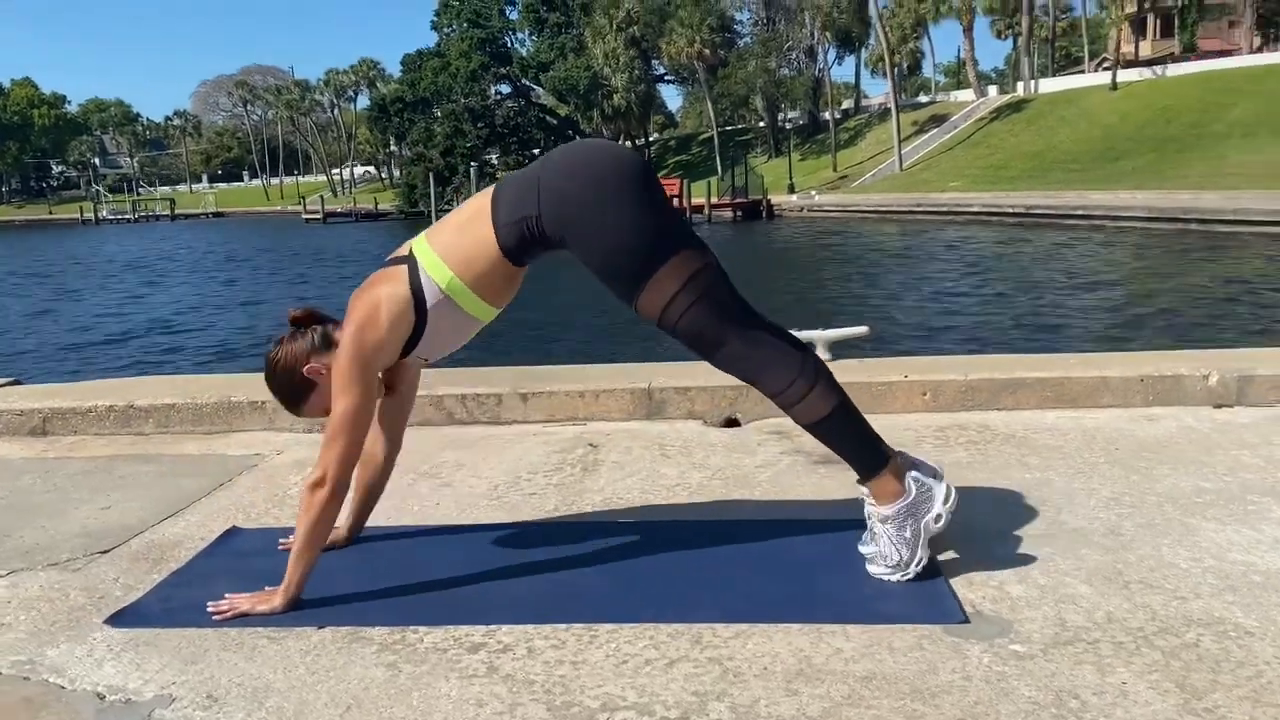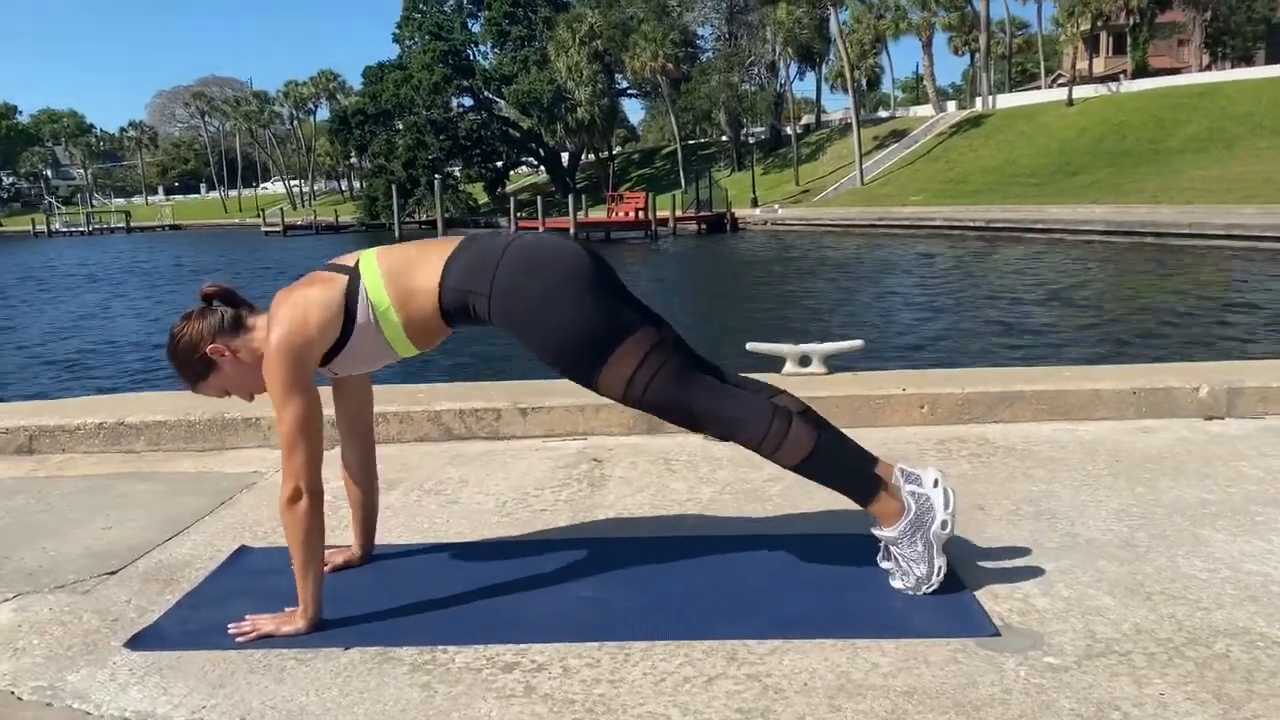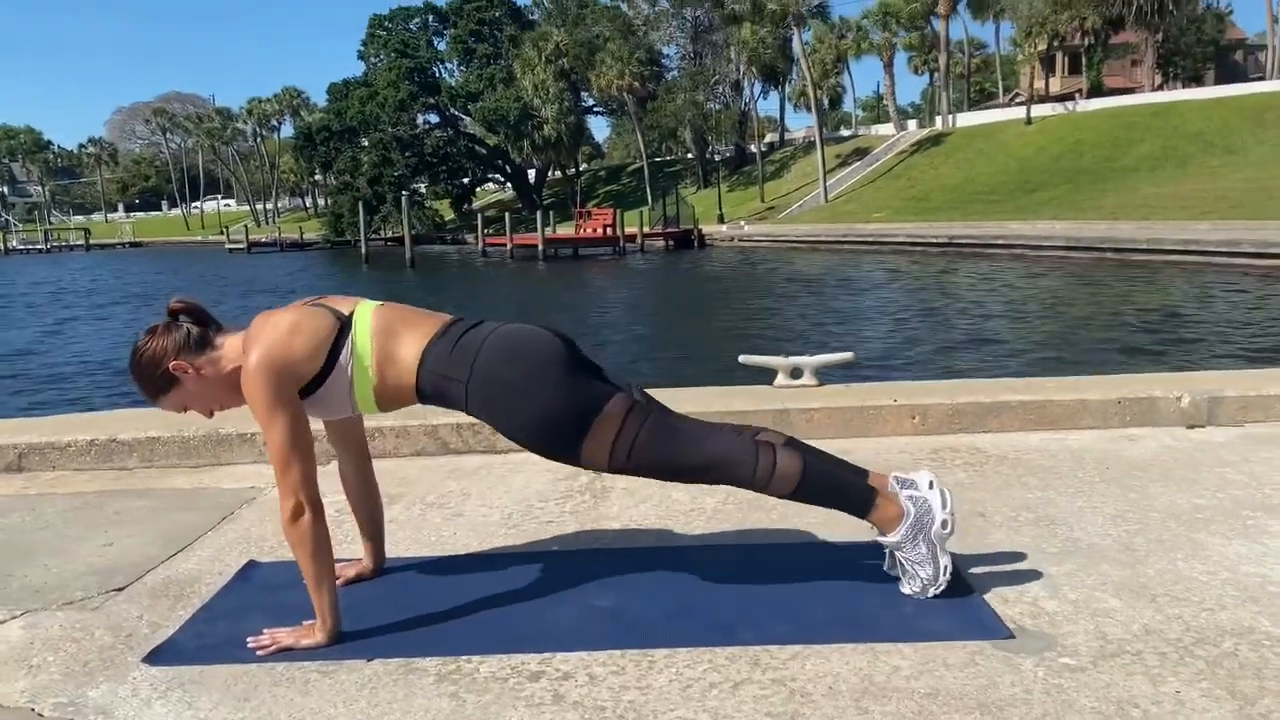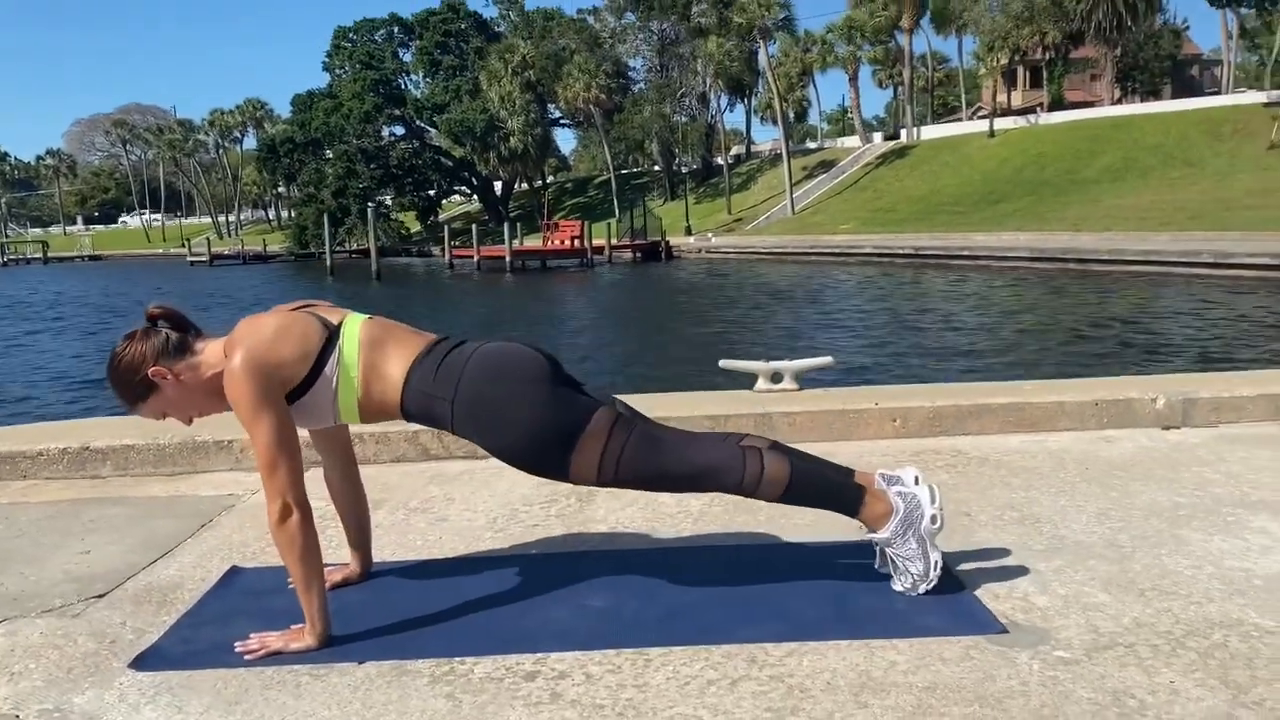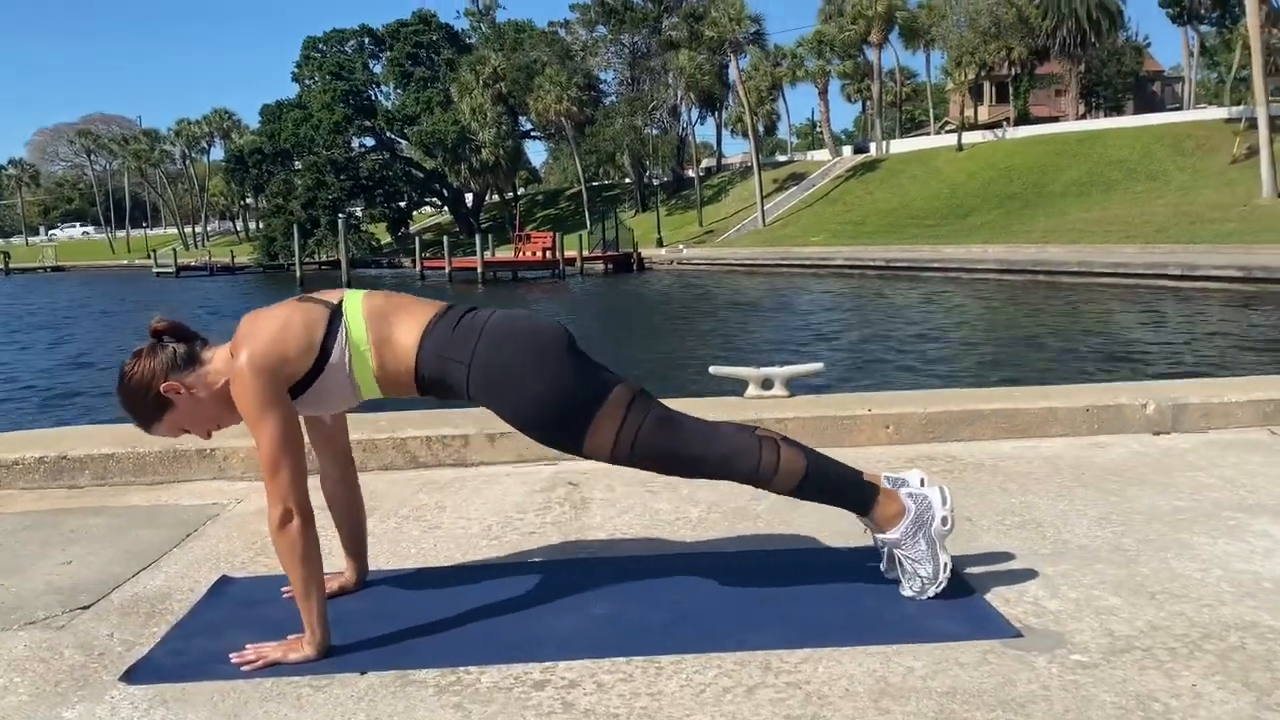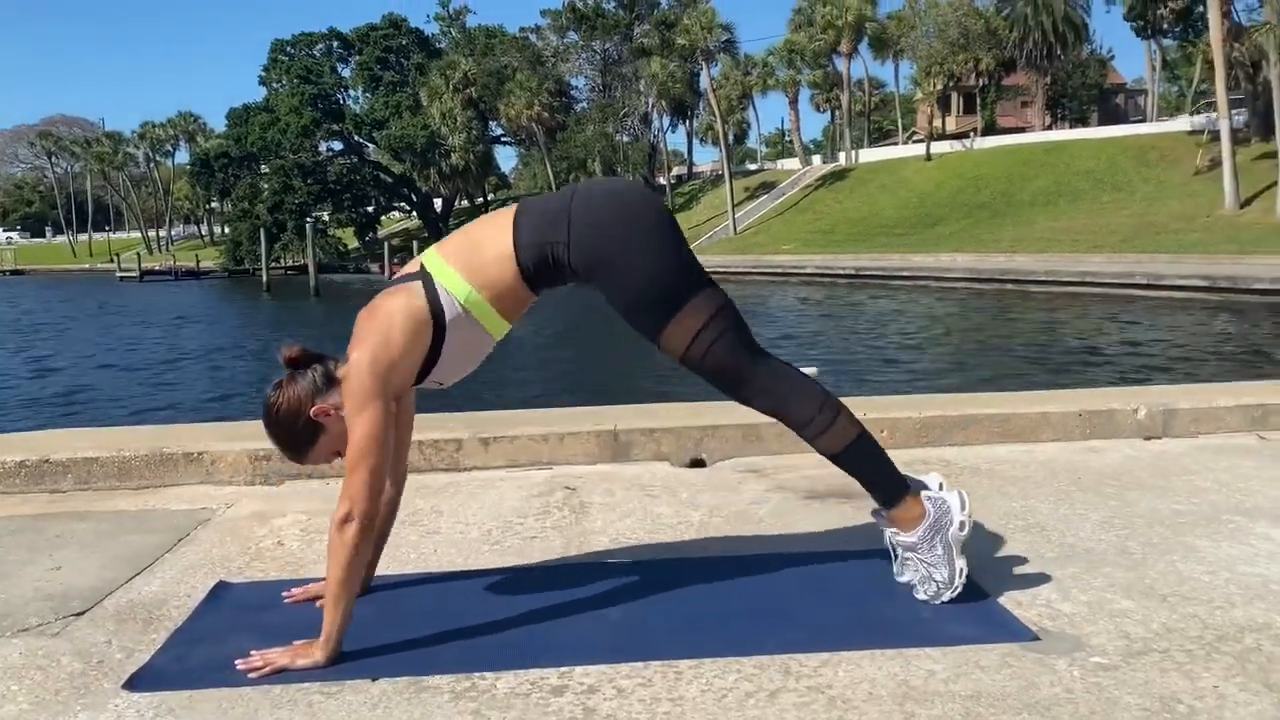
dt=0.4s
person 1, frame 1
left shoulder: (362, 334)
right shoulder: (390, 323)
left elbow: (330, 474)
right elbow: (385, 432)
left wrist: (285, 592)
right wrist: (352, 527)
left hip: (584, 192)
right hip: (586, 184)
left knee: (729, 340)
right knee: (736, 330)
left ankle: (896, 489)
right ankle: (896, 476)
person 1, frame 2
left shoulder: (283, 338)
right shoulder: (321, 320)
left elbow: (298, 485)
right elbow: (356, 440)
left wrist: (304, 609)
right wrist: (362, 544)
left hip: (527, 283)
right hip: (535, 267)
left knee: (703, 401)
right knee: (709, 385)
left ankle: (896, 505)
right ankle: (898, 483)
person 1, frame 3
left shoulder: (261, 363)
right shoulder: (295, 335)
left elbow: (298, 502)
right elbow: (350, 448)
left wrist: (322, 622)
right wrist: (373, 556)
left hip: (506, 378)
right hip: (516, 356)
left knee: (694, 452)
right knee: (692, 439)
left ankle: (897, 509)
right ankle: (892, 490)
person 1, frame 4
left shoulder: (244, 367)
right shoulder: (282, 338)
left elbow: (286, 504)
right elbow: (336, 455)
left wrist: (313, 625)
right wrist: (360, 561)
left hip: (493, 399)
right hip: (500, 374)
left knee: (683, 463)
right knee: (679, 452)
left ankle: (886, 506)
right ankle: (876, 488)
person 1, frame 5
left shoulder: (250, 367)
right shoulder: (283, 355)
left elbow: (288, 511)
right elbow: (335, 466)
left wrist: (310, 633)
right wrist: (355, 569)
left hip: (506, 359)
right hip: (505, 343)
left knee: (686, 445)
right knee: (684, 440)
left ankle: (894, 509)
right ankle: (884, 493)
person 1, frame 6
left shoulder: (367, 370)
right shoulder: (380, 356)
left elbow: (355, 512)
right elbow: (385, 492)
left wrist: (323, 645)
right wrist: (348, 581)
left hip: (597, 231)
right hip: (596, 222)
left knee: (749, 376)
right knee: (746, 375)
left ankle: (917, 515)
right ankle: (903, 503)
